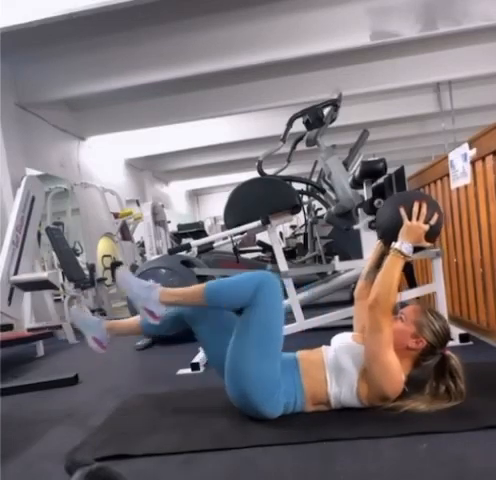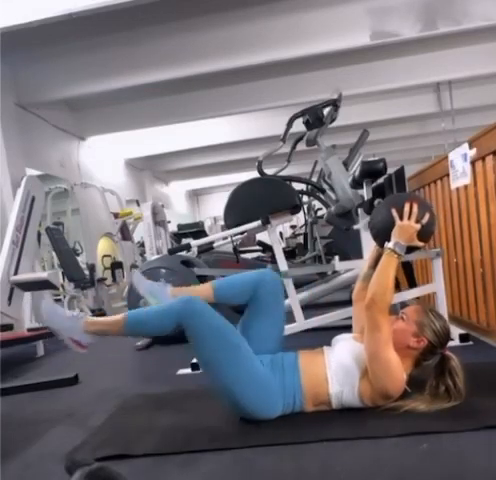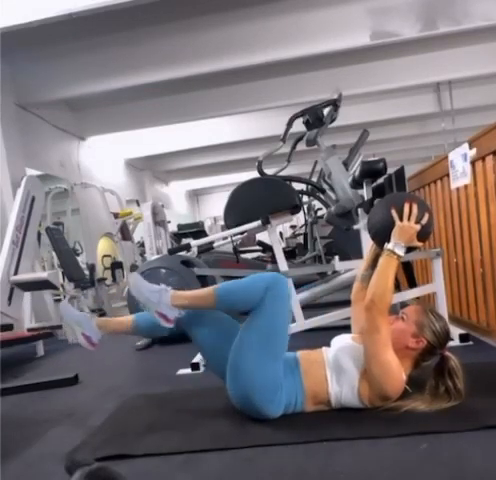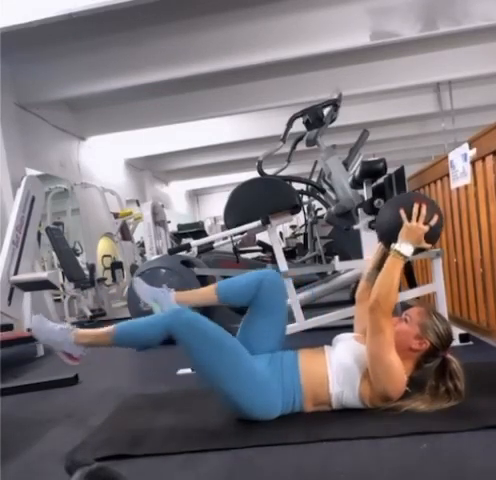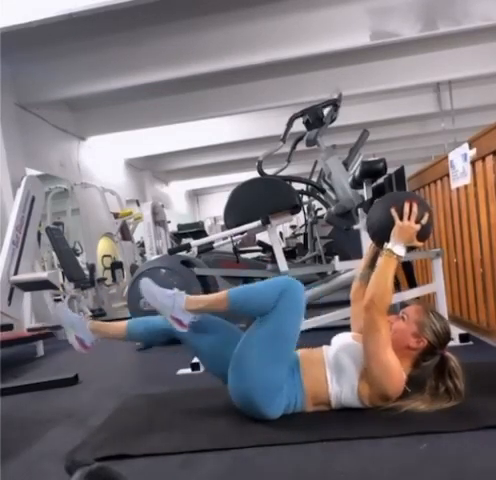
dt=1s
person 1, frame 1
left shoulder: (389, 378)
right shoulder: (367, 346)
left elbow: (377, 309)
right elbow: (365, 298)
left wrist: (404, 246)
right wrist: (382, 244)
left hip: (262, 392)
right hip: (266, 375)
left knee: (265, 283)
right knee: (195, 309)
left ankle: (159, 302)
right ankle: (110, 330)
person 1, frame 2
left shoulder: (390, 379)
right shoulder: (374, 350)
left elbow: (374, 307)
right elbow: (364, 301)
left wrist: (398, 246)
right wrist: (376, 247)
left hip: (258, 393)
right hip: (265, 367)
left knee: (189, 308)
right knee: (266, 280)
left ankle: (88, 329)
right ankle: (168, 294)
person 1, frame 3
left shoulder: (389, 379)
right shoulder: (380, 353)
left elbow: (372, 309)
right elbow: (361, 300)
left wrist: (397, 247)
right wrist: (376, 246)
left hip: (262, 392)
right hip: (262, 376)
left knee: (274, 284)
right knee: (188, 315)
left ankle: (166, 302)
right ankle: (100, 328)
person 1, frame 4
left shoulder: (390, 380)
right shoulder: (370, 351)
left elbow: (377, 309)
right elbow: (367, 299)
left wrist: (403, 247)
right wrist: (382, 246)
left hip: (259, 392)
right hip: (264, 367)
left knee: (180, 322)
right knee: (269, 280)
left ankle: (79, 341)
right ankle: (171, 299)
person 1, frame 5
left shoulder: (389, 379)
right shoulder: (373, 349)
left elbow: (372, 310)
right elbow: (359, 298)
left wrist: (397, 247)
right wrist: (376, 245)
left hip: (263, 393)
right hip: (264, 378)
left knee: (287, 289)
right knee: (188, 324)
left ankle: (184, 307)
right ankle: (94, 330)
